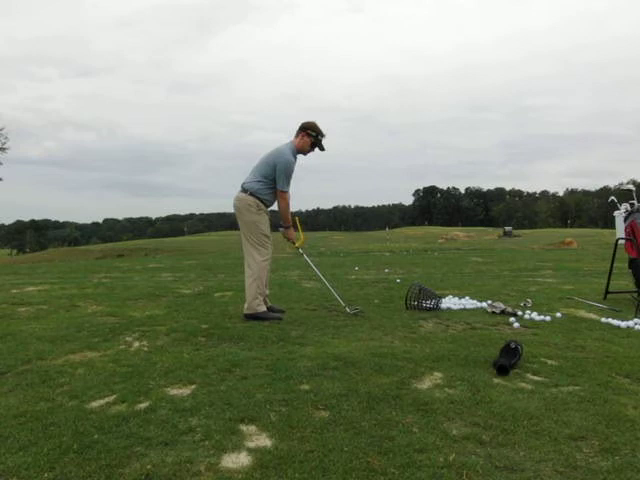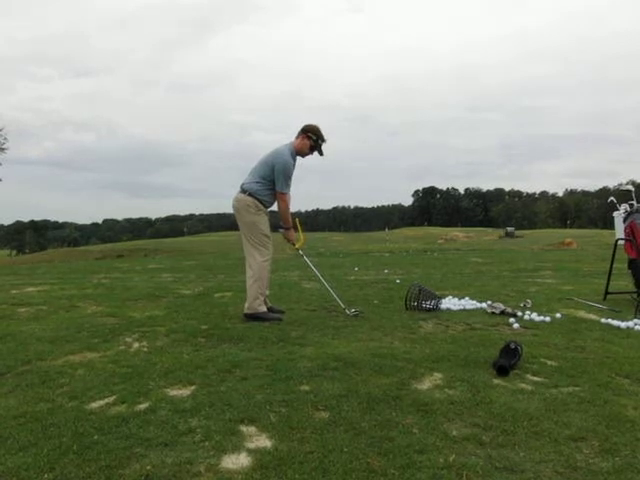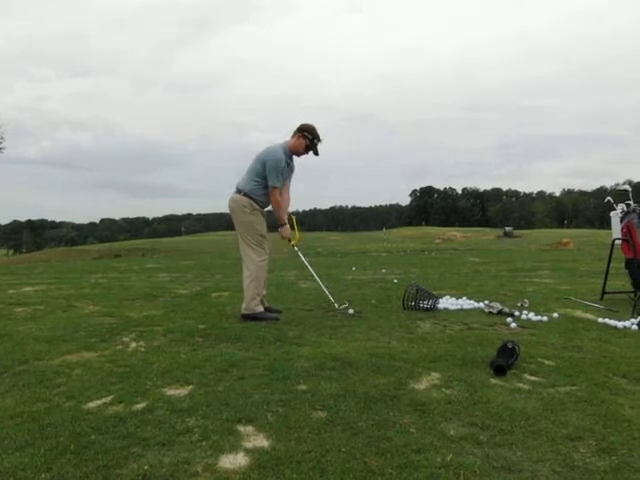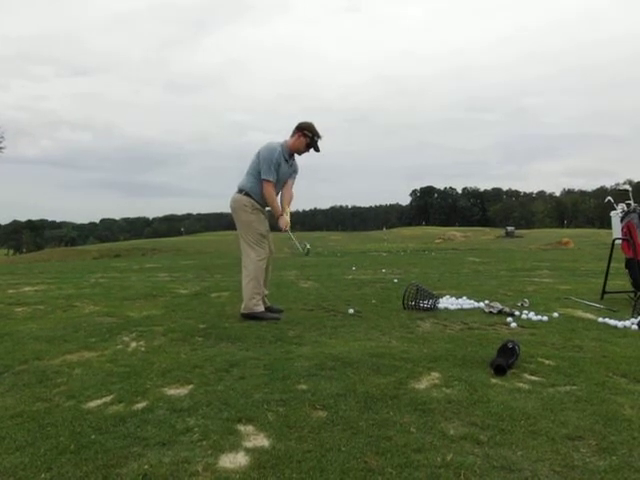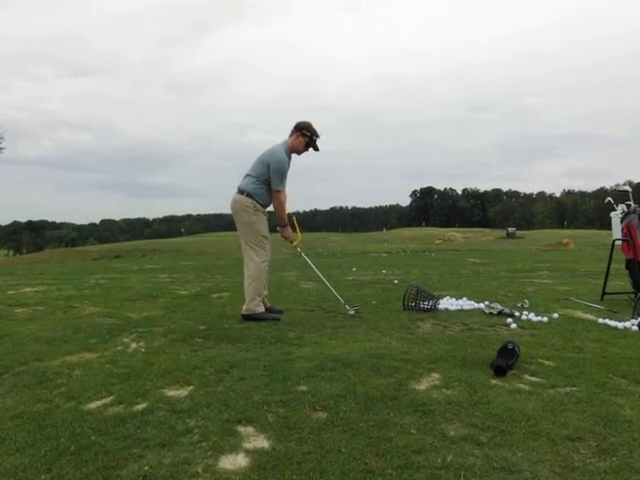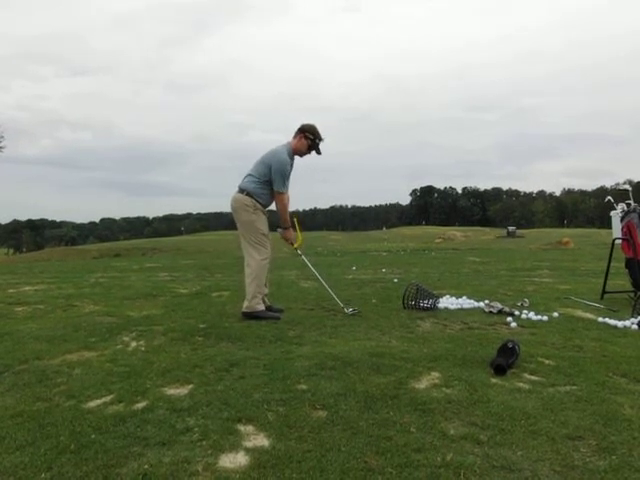
dt=0.5s
person 1, frame 1
left shoulder: (285, 154)
right shoulder: (286, 158)
left elbow: (283, 194)
right elbow: (282, 197)
left wrist: (286, 223)
right wrist: (288, 227)
left hip: (252, 204)
right hip: (251, 204)
left knee: (262, 254)
right knee: (259, 255)
left ankle: (261, 303)
right ankle: (254, 308)
person 1, frame 2
left shoulder: (287, 156)
right shoulder: (284, 159)
left elbow: (284, 195)
right elbow: (282, 199)
left wrist: (287, 224)
right wrist: (288, 228)
left hip: (252, 204)
right hip: (250, 205)
left knee: (262, 254)
right knee: (260, 255)
left ankle: (261, 303)
right ankle: (254, 307)
person 1, frame 3
left shoulder: (289, 163)
right shoulder: (275, 155)
left elbow: (284, 193)
right elbow: (273, 194)
left wrist: (286, 222)
right wrist: (282, 224)
left hip: (253, 206)
right hip: (245, 204)
left knee: (261, 253)
right knee: (256, 255)
left ankle: (258, 302)
right ankle: (251, 308)
person 1, frame 4
left shoulder: (293, 165)
right shoulder: (272, 151)
left elbow: (287, 190)
right elbow: (267, 188)
left wrist: (286, 213)
right wrist: (279, 215)
left hip: (257, 207)
right hip: (246, 204)
left knee: (266, 254)
right knee: (256, 255)
left ankle: (260, 302)
right ankle: (251, 307)
person 1, frame 5
left shoulder: (283, 155)
right shoulder: (279, 157)
left elbow: (281, 193)
right elbow: (277, 196)
left wrist: (284, 222)
right wrist: (284, 225)
left hip: (251, 205)
right hip: (248, 205)
left knee: (261, 255)
right knee: (258, 256)
left ankle: (259, 303)
right ankle: (252, 308)
person 1, frame 6
left shoulder: (286, 156)
right shoulder: (281, 158)
left elbow: (283, 194)
right elbow: (280, 198)
left wrist: (285, 225)
right wrist: (286, 227)
left hip: (251, 204)
right hip: (247, 204)
left knee: (262, 253)
right knee: (258, 254)
left ankle: (260, 301)
right ankle: (252, 306)
